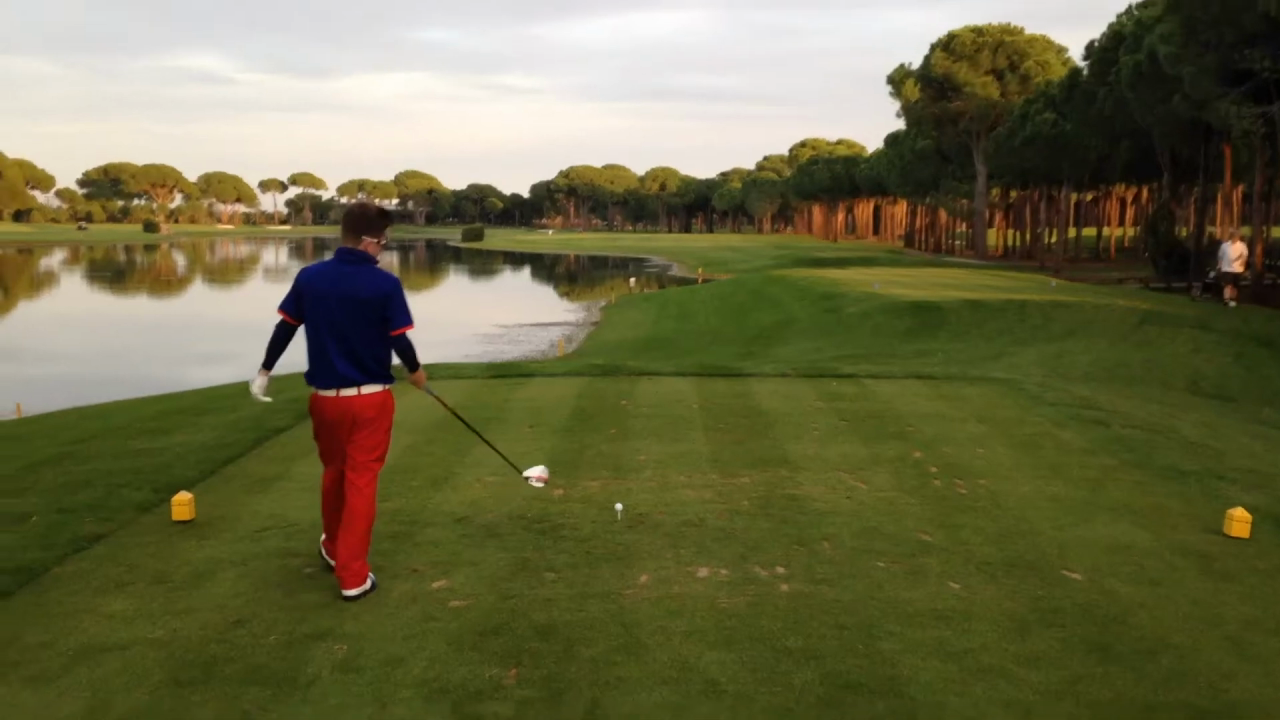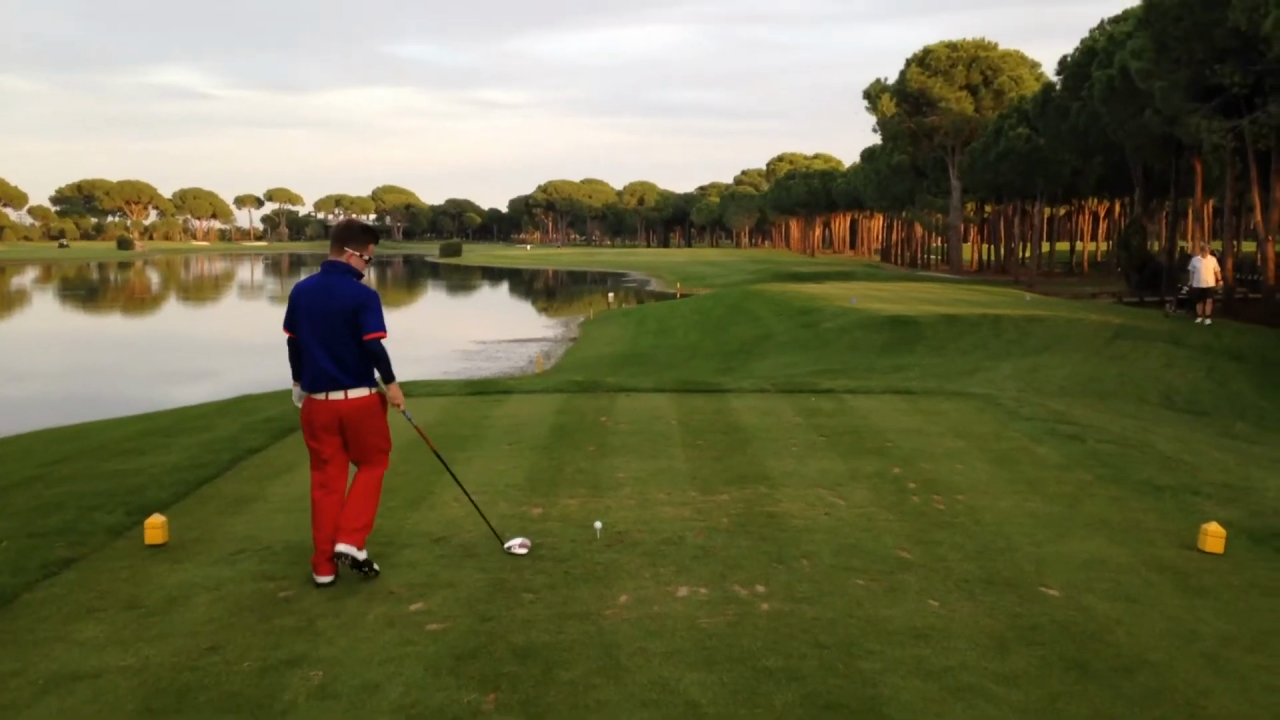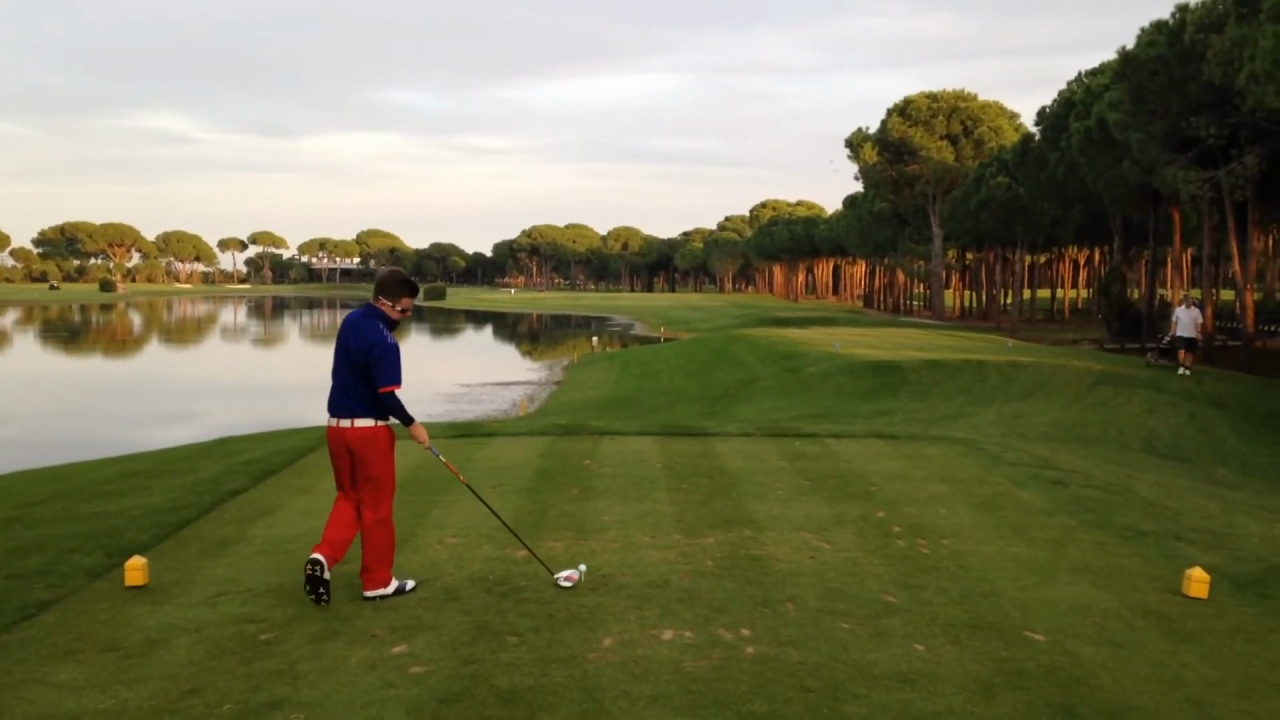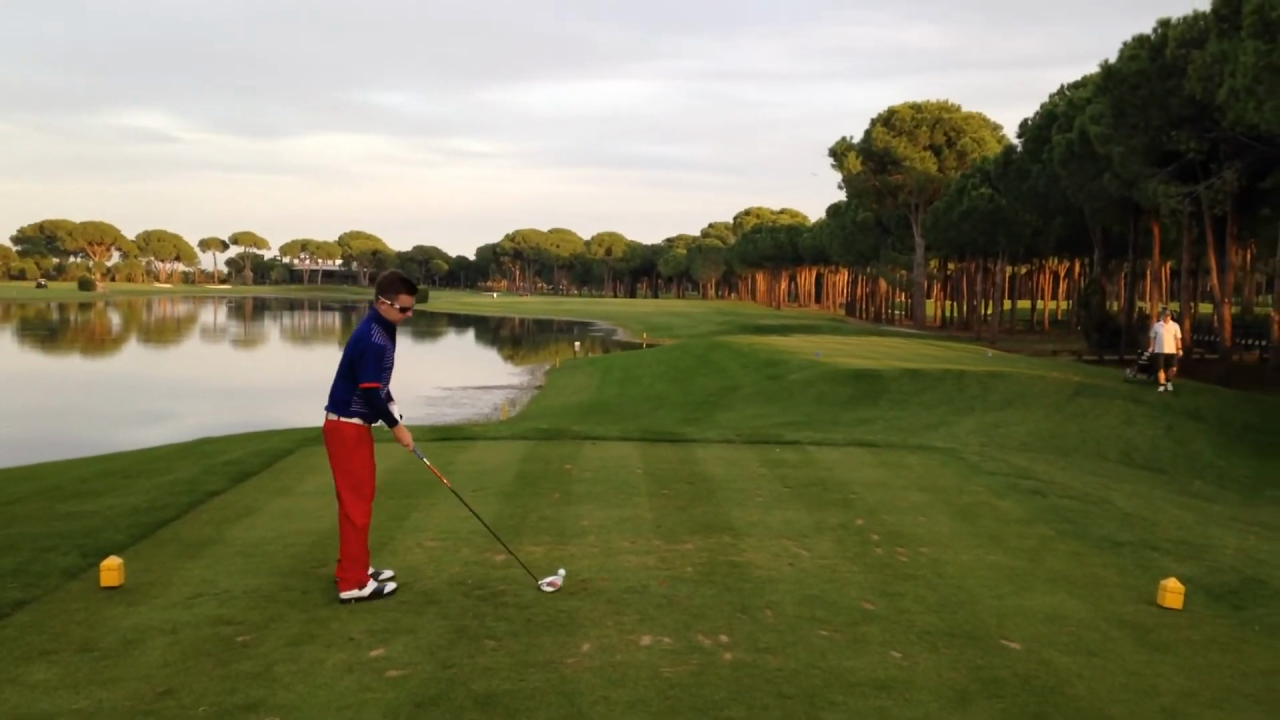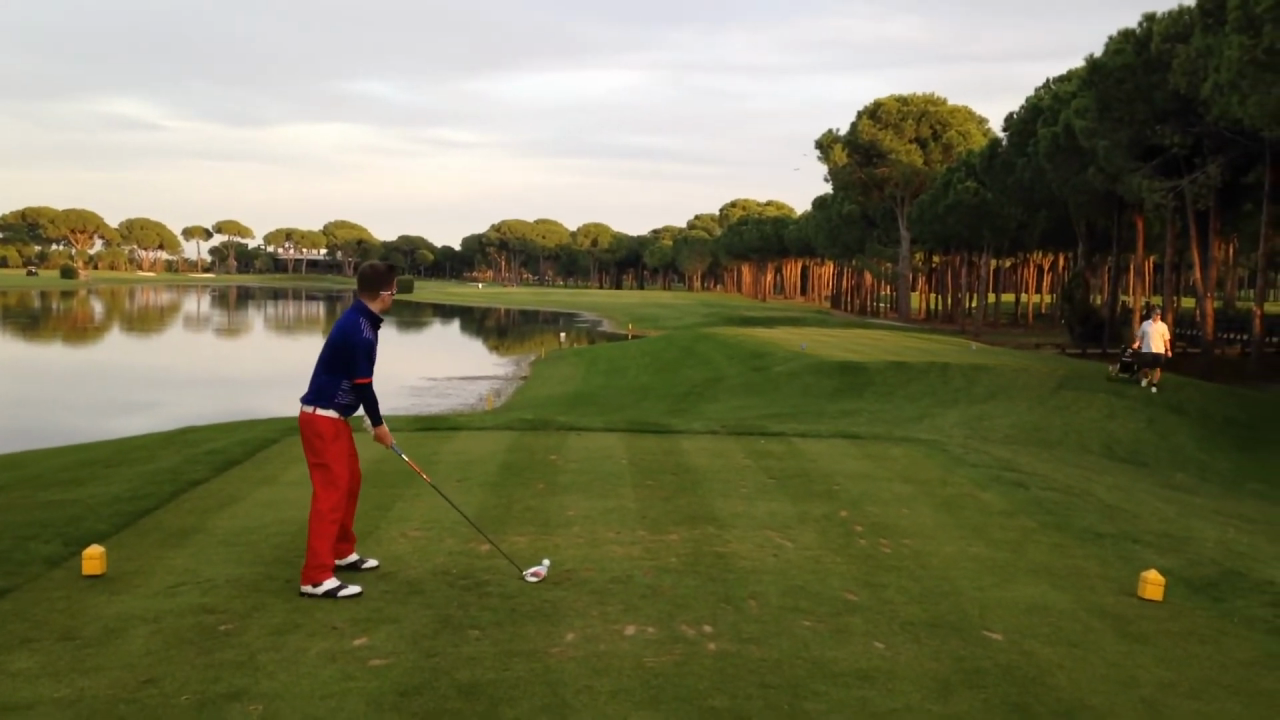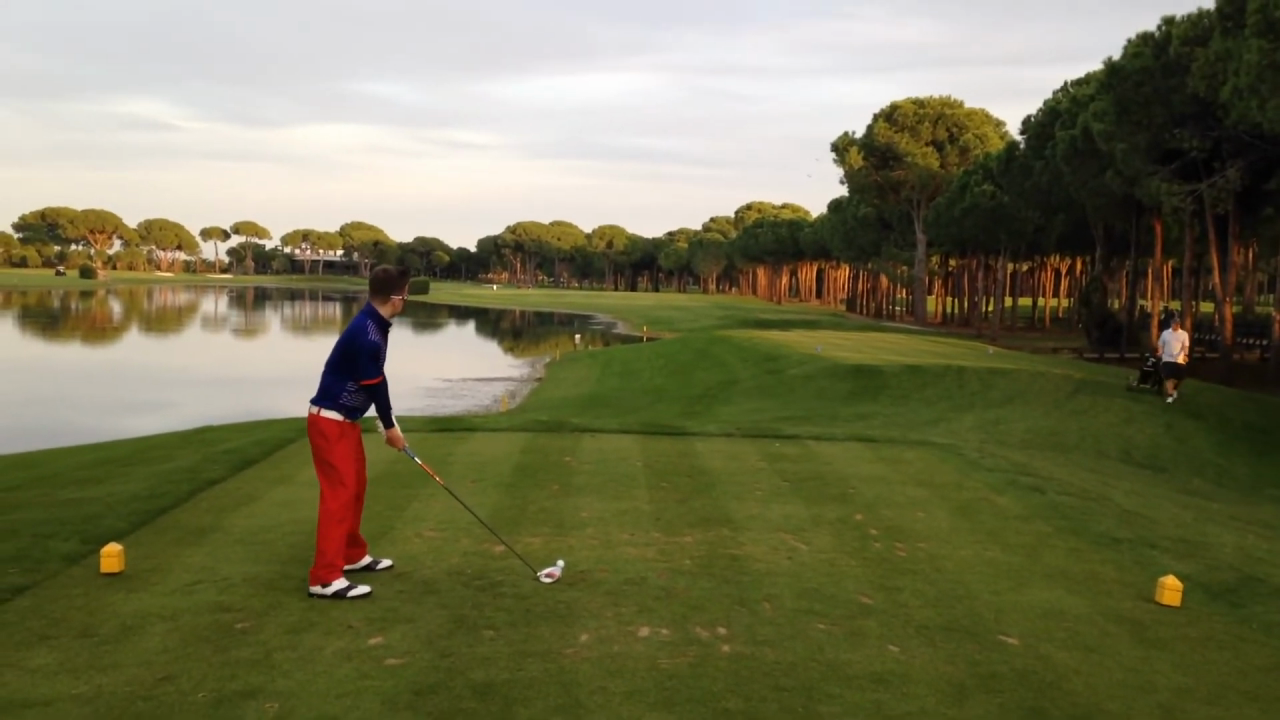
dt=0.5s
person 1, frame 1
left shoulder: (309, 277)
right shoulder: (386, 284)
left elbow: (285, 326)
right elbow: (399, 339)
left wrist: (265, 370)
right wrist: (415, 370)
left hip: (325, 397)
right hip: (371, 398)
left knee: (334, 473)
right knee: (361, 482)
left ankle: (333, 547)
right ankle: (353, 576)
person 1, frame 2
left shoulder: (301, 291)
right shoulder: (363, 295)
left elbow: (292, 342)
right elbow: (373, 347)
left wrist: (298, 381)
right wrist: (391, 384)
left hip: (317, 402)
right hip: (360, 399)
left knee: (326, 481)
right knee: (371, 465)
left ankle: (324, 565)
right ankle: (351, 542)
person 1, frame 3
left shoulder: (351, 320)
right shoulder: (384, 343)
right elbow: (386, 396)
right wrist: (411, 425)
left hip: (338, 426)
right hip: (369, 430)
left knee: (348, 498)
right knee: (376, 505)
left ankle: (322, 556)
right ankle: (377, 581)
person 1, frame 4
left shoulder: (378, 328)
right shoulder: (374, 339)
right elbow: (369, 392)
left wrist: (392, 404)
right wrist: (396, 426)
left hip: (350, 423)
right hip: (348, 426)
left knee: (358, 497)
right knee: (356, 501)
left ankle: (354, 568)
right ankle: (354, 583)
person 1, frame 5
left shoulder: (358, 319)
right shoulder: (361, 333)
right elbow: (363, 385)
left wrist: (373, 420)
right wrist: (379, 425)
left hip: (332, 416)
right hip: (323, 418)
left knee: (349, 482)
right knee: (331, 492)
left ankle: (341, 551)
right ankle: (316, 577)
person 1, frame 6
left shoulder: (373, 325)
right shoulder: (367, 335)
left elbow: (377, 380)
right elbow: (373, 385)
left wrist: (389, 422)
right wrist: (390, 428)
left hip: (344, 418)
right hip: (330, 420)
left knee: (355, 486)
right knee: (339, 492)
left ankle: (352, 555)
right ankle: (325, 577)
